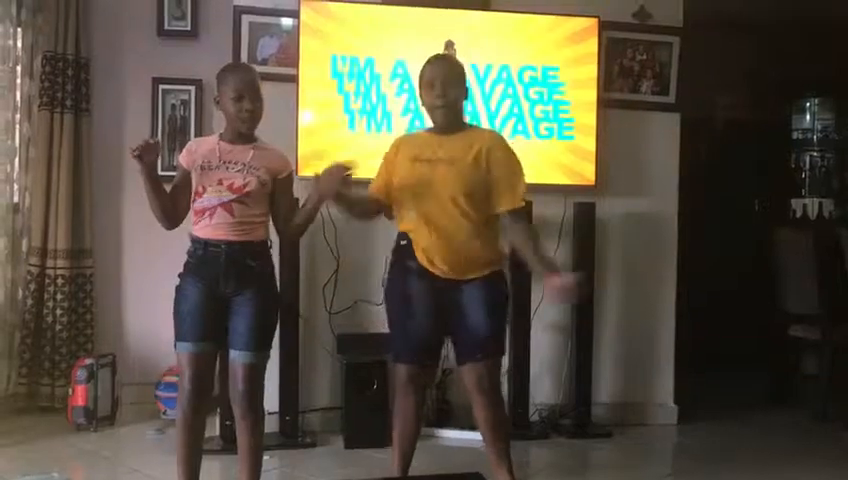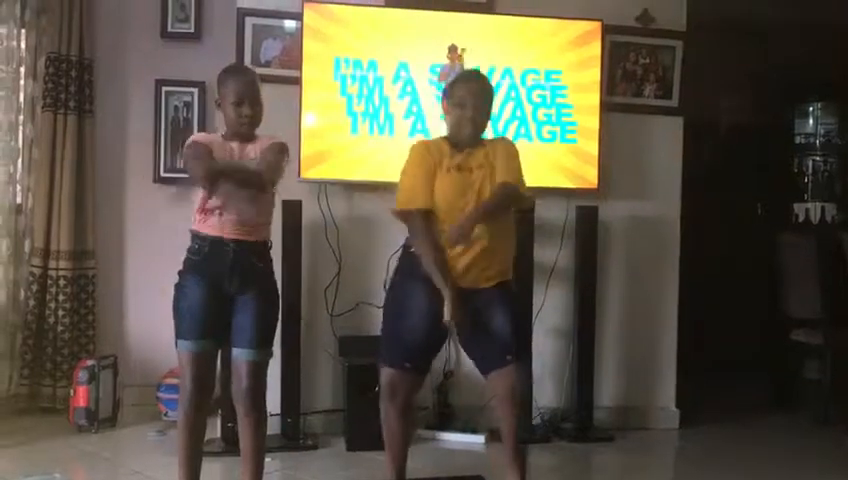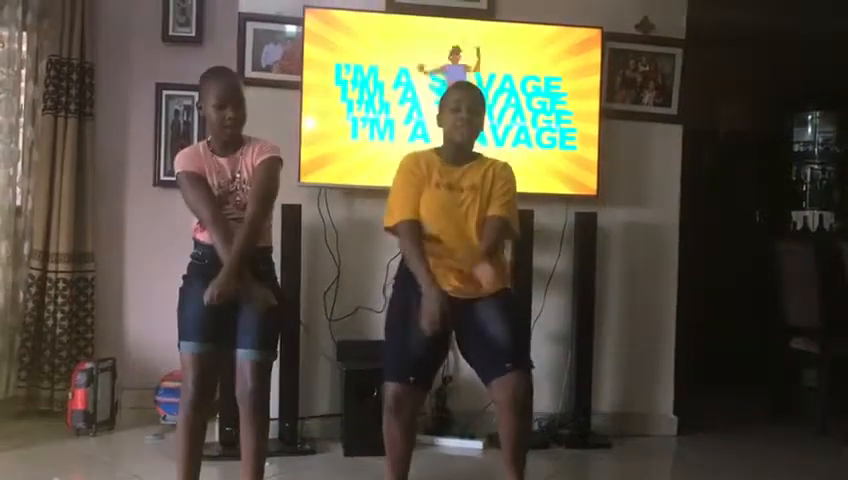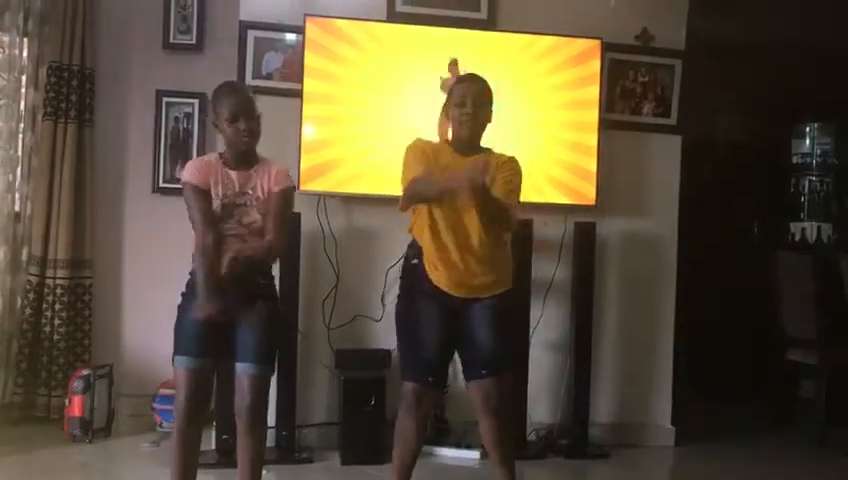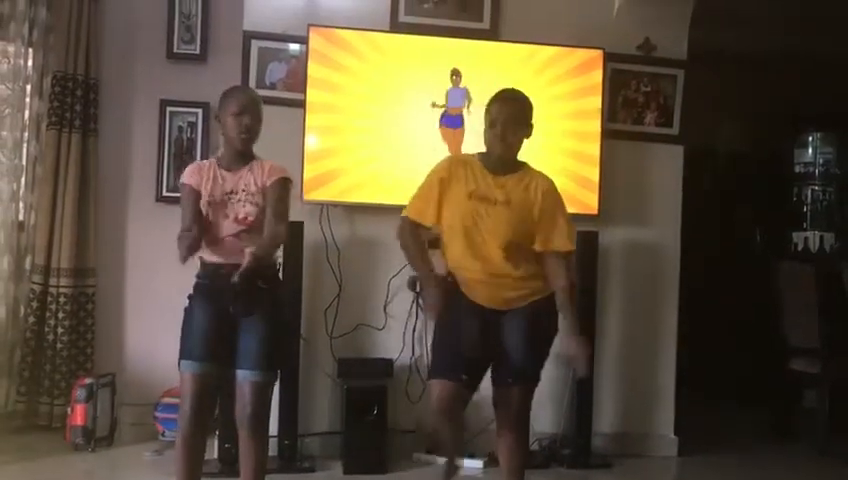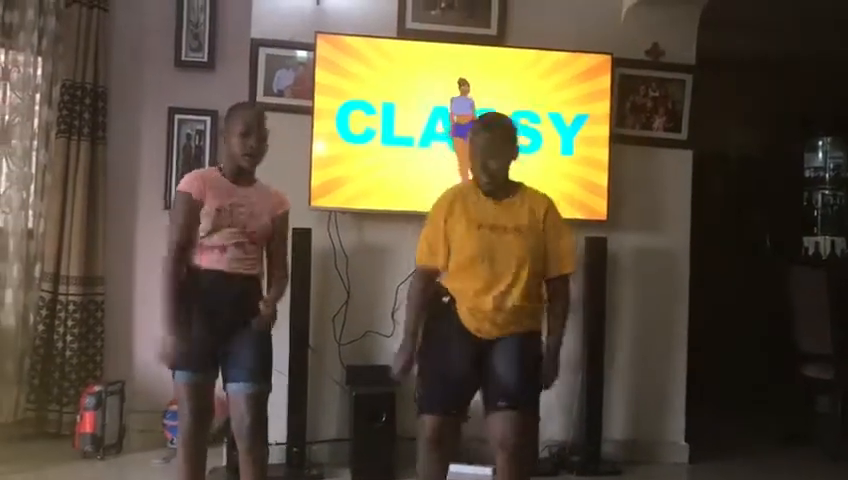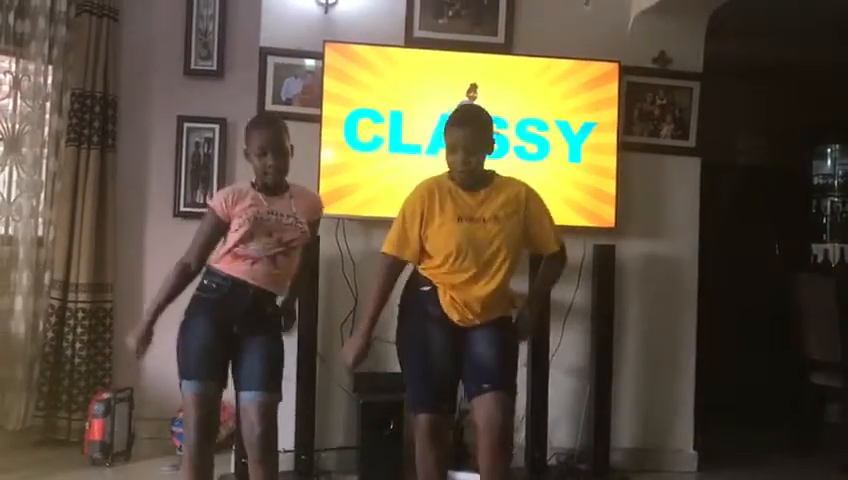
dt=0.4s
person 1, frame 1
left shoulder: (275, 161)
right shoulder: (195, 151)
left elbow: (288, 229)
right elbow: (169, 218)
left wrist: (320, 193)
right wrist: (147, 171)
left hip: (252, 271)
right hip: (200, 268)
left knee: (246, 389)
right knee: (192, 387)
person 1, frame 2
left shoulder: (271, 147)
right shoulder: (202, 143)
left elbow: (261, 177)
right elbow: (203, 174)
left wrist: (221, 171)
right wrist: (238, 189)
left hip: (253, 267)
right hip: (203, 264)
left knee: (249, 388)
right knee: (194, 386)
person 1, frame 3
left shoulder: (264, 154)
right shoulder: (190, 159)
left elbow: (255, 217)
right elbow: (213, 222)
left wrist: (231, 275)
right wrist: (241, 278)
left hip: (256, 270)
right hip: (206, 268)
left knee: (253, 390)
right knee: (195, 388)
person 1, frame 4
left shoulder: (277, 176)
right shoulder: (199, 171)
left elbow: (276, 242)
right elbow: (205, 239)
left wrist: (244, 259)
right wrist: (205, 296)
left hip: (256, 288)
right hip: (208, 287)
left knee: (251, 403)
right knee: (189, 400)
person 1, frame 5
left shoulder: (273, 174)
right shoulder: (197, 173)
left elbow: (276, 233)
right elbow: (189, 231)
left wrist: (257, 255)
right wrist: (190, 240)
left hip: (260, 291)
right hip: (210, 290)
left knee: (253, 411)
right knee: (193, 405)
person 1, frame 6
left shoulder: (274, 201)
right shoulder: (198, 183)
left elbow: (278, 266)
right elbow: (175, 255)
left wrist: (271, 302)
right wrist: (171, 324)
left hip: (246, 306)
right hip: (196, 299)
left knee: (251, 421)
right knee: (193, 416)
person 1, frame 7
left shoulder: (309, 204)
right shoulder: (230, 199)
right elbow: (190, 262)
left wrist: (291, 299)
right wrist: (149, 319)
left hip: (262, 316)
right hip: (212, 306)
left knee: (261, 432)
right knee: (199, 427)
person 2, frame 1
left shoulder: (490, 145)
right shoulder: (403, 148)
left elbow: (510, 216)
right elbow: (376, 205)
left wrist: (547, 269)
right wrist: (339, 194)
left hip: (478, 276)
right hip: (416, 270)
left knee: (482, 379)
right knee: (409, 376)
person 2, frame 2
left shoulder: (501, 149)
right shoulder: (424, 153)
left elbow: (509, 195)
right elbow: (418, 221)
left wrist: (474, 216)
right wrist: (447, 291)
left hip: (487, 283)
right hip: (423, 276)
left knee: (511, 384)
right knee: (394, 383)
person 2, frame 3
left shoulder: (498, 172)
right shoulder: (415, 165)
left elbow: (498, 228)
right elbow: (406, 233)
left wrist: (484, 261)
right wrist: (430, 290)
left hip: (486, 294)
right hip: (422, 289)
left knee: (515, 391)
right knee: (398, 396)
person 2, frame 4
left shoulder: (505, 166)
right shoulder: (423, 151)
left elbow: (498, 219)
right elbow: (415, 192)
left wrist: (479, 190)
right wrist: (457, 180)
left hip: (488, 291)
right hip: (428, 284)
left knee: (489, 397)
right knee: (416, 394)
person 2, frame 5
left shoulder: (540, 188)
right shoulder: (451, 170)
left elbow: (556, 261)
right elbow: (408, 227)
left wrist: (573, 330)
right wrist: (429, 280)
left hip: (526, 307)
right hip: (465, 300)
left knee: (513, 409)
right knee: (444, 398)
person 2, frame 6
left shoulder: (540, 208)
right shoulder: (452, 202)
left elbow: (558, 283)
right elbow: (424, 275)
left wrist: (553, 349)
right wrist: (409, 341)
left hip: (515, 333)
right hip: (453, 325)
left knee: (510, 436)
right knee: (434, 429)
person 2, frame 7
left shoulder: (519, 196)
right shoulder: (428, 195)
left elbow: (555, 254)
right elbow: (391, 263)
left wrist: (531, 308)
right wrist: (364, 332)
left hip: (490, 319)
right hip: (429, 313)
left knee: (494, 419)
right knee: (428, 424)
